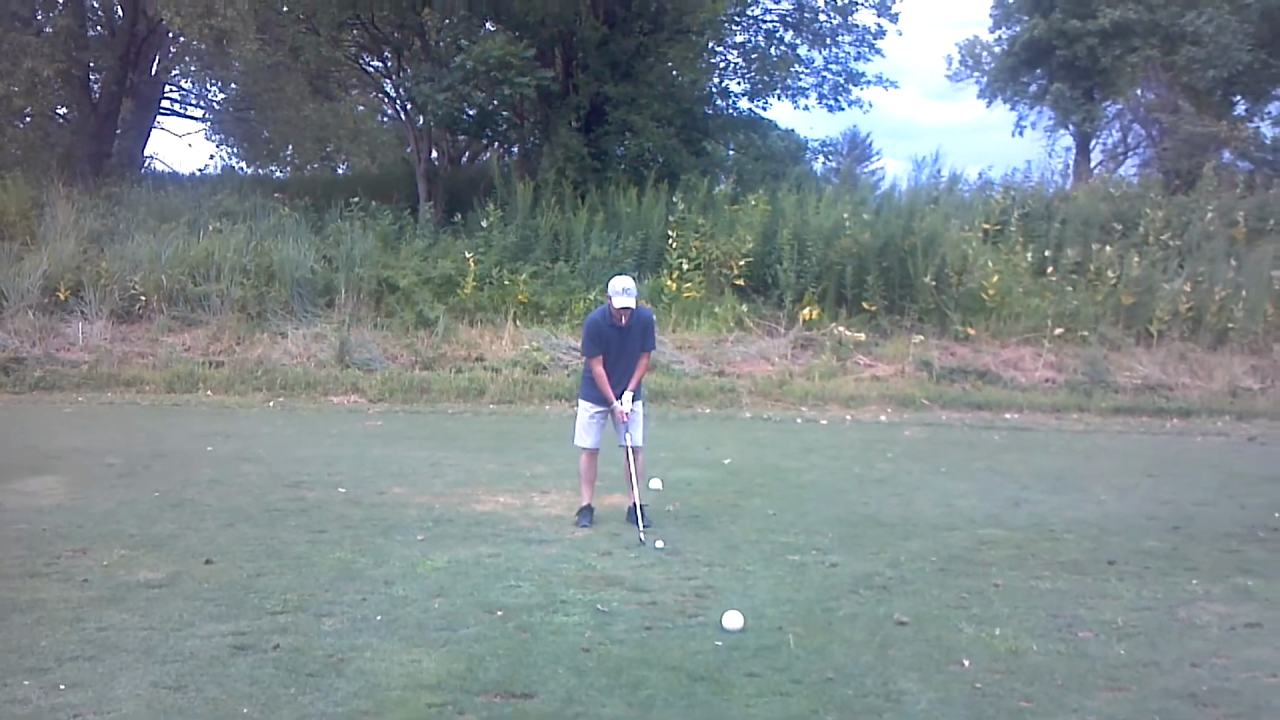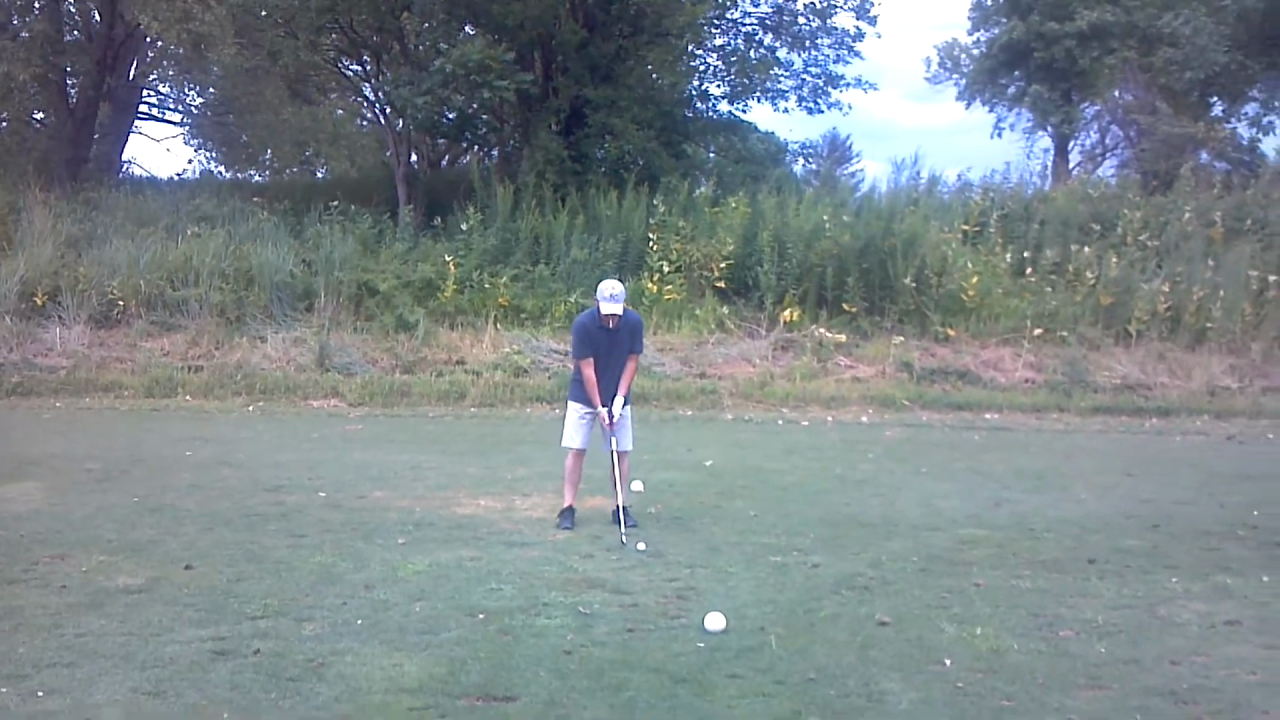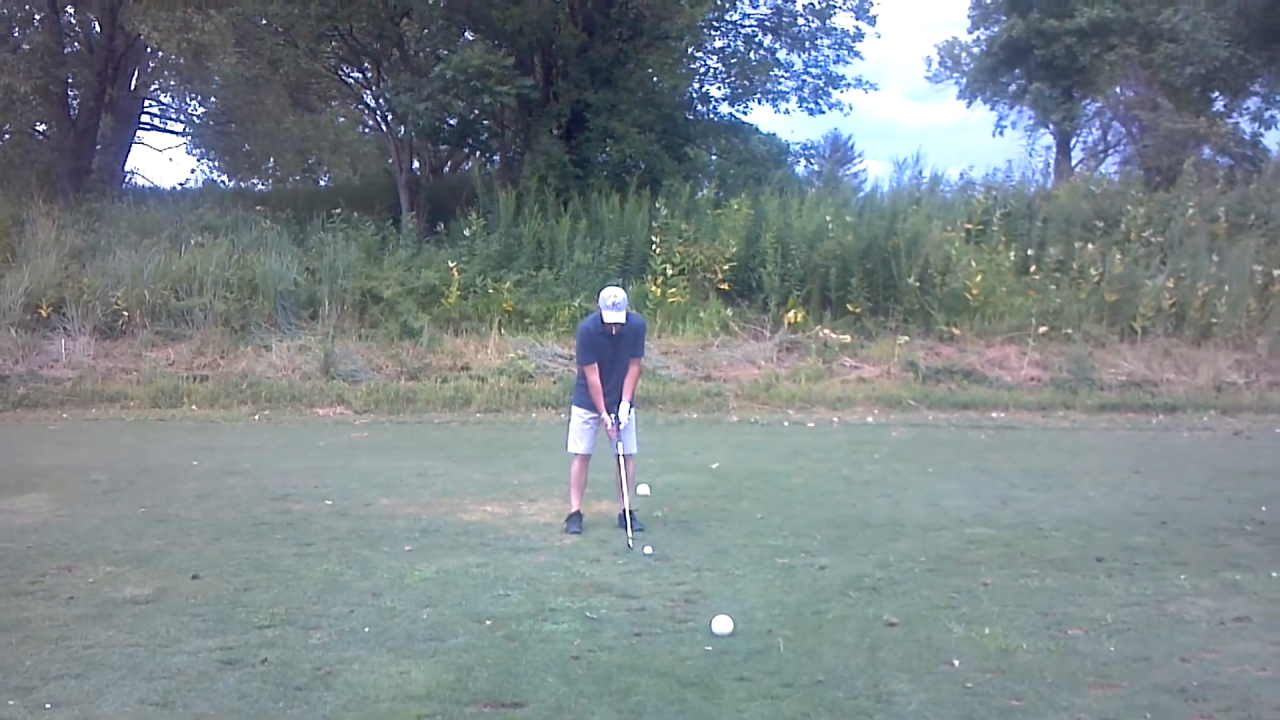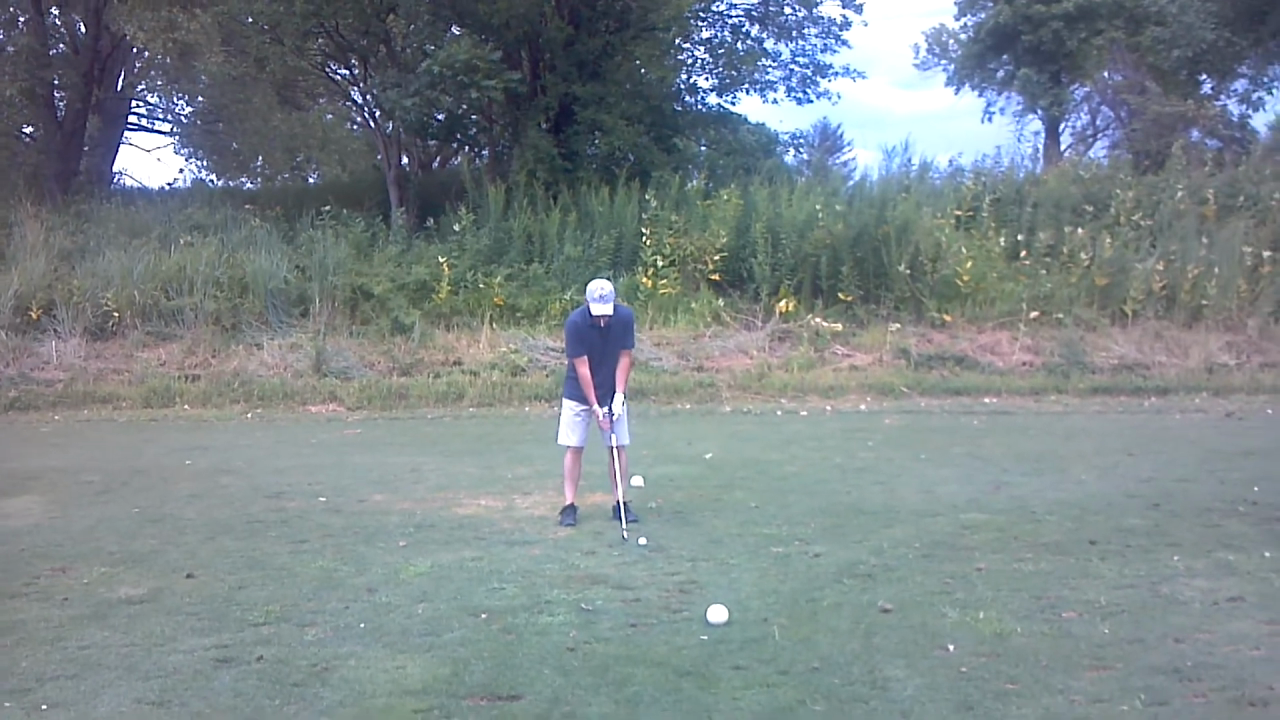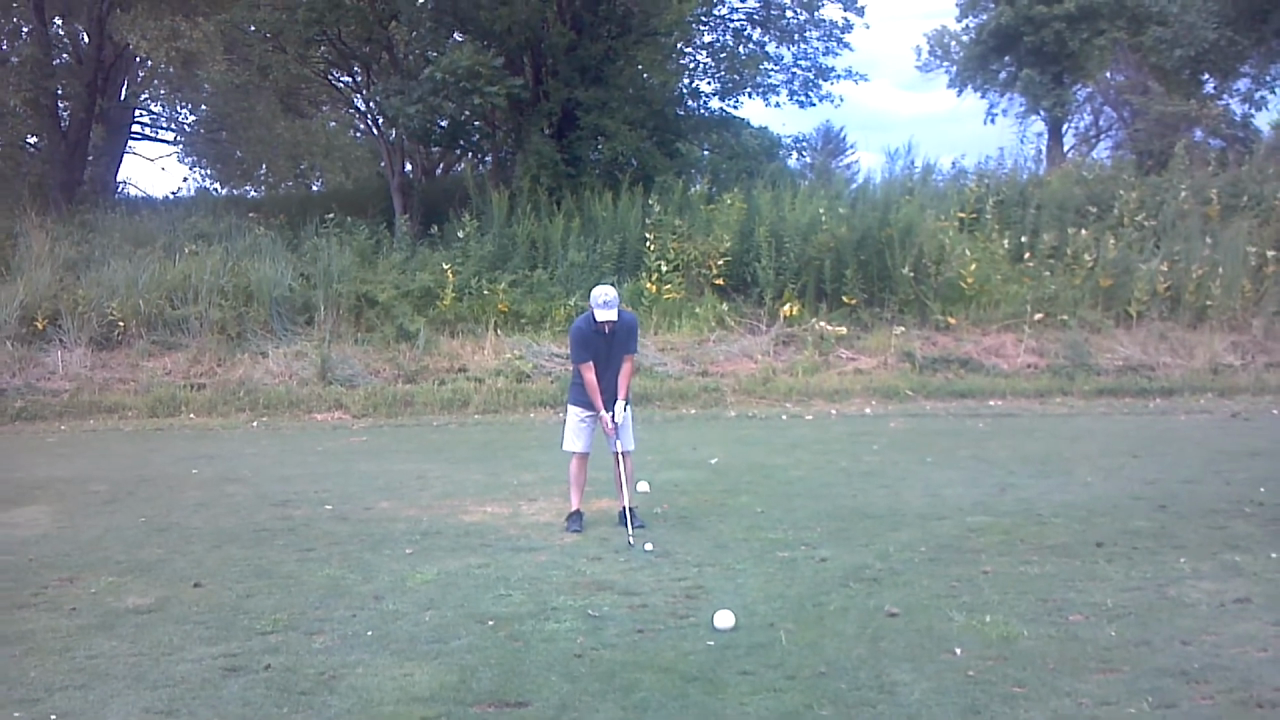
dt=0.4s
person 1, frame 1
left shoulder: (645, 318)
right shoulder: (594, 322)
left elbow: (644, 358)
right elbow: (596, 367)
left wrist: (629, 393)
right wrist: (613, 403)
left hip: (630, 394)
right hip: (595, 395)
left knee: (634, 448)
right knee: (590, 449)
left ankle: (635, 505)
right ankle: (586, 506)
person 1, frame 2
left shoulder: (634, 322)
right shoulder: (583, 323)
left elbow: (632, 361)
right elbow: (586, 369)
left wrist: (620, 397)
right wrist: (598, 407)
left hip: (617, 397)
right hip: (584, 397)
left knee: (621, 452)
right knee: (576, 450)
left ankle: (620, 507)
right ankle: (568, 508)
person 1, frame 3
left shoulder: (637, 325)
right shoulder: (587, 329)
left elbow: (634, 366)
right elbow: (592, 375)
left wrist: (625, 403)
right wrist: (603, 414)
left hip: (621, 401)
right hip: (588, 402)
left knee: (626, 455)
right knee: (581, 455)
left ankle: (625, 511)
right ankle: (575, 513)
person 1, frame 4
left shoulder: (625, 317)
right shoulder: (575, 322)
left elbow: (625, 357)
right elbow: (582, 367)
left wrist: (619, 394)
right wrist: (594, 406)
left hip: (612, 394)
right hip: (578, 394)
left knee: (618, 447)
right knee: (574, 447)
left ankle: (620, 503)
right ankle: (569, 505)
person 1, frame 5
left shoulder: (629, 322)
right shoulder: (579, 328)
left elbow: (627, 363)
right elbow: (587, 373)
left wrist: (621, 401)
right wrist: (600, 412)
left hip: (617, 399)
right hip: (584, 400)
left knee: (624, 452)
right knee: (580, 453)
left ankle: (626, 509)
right ankle: (575, 511)
